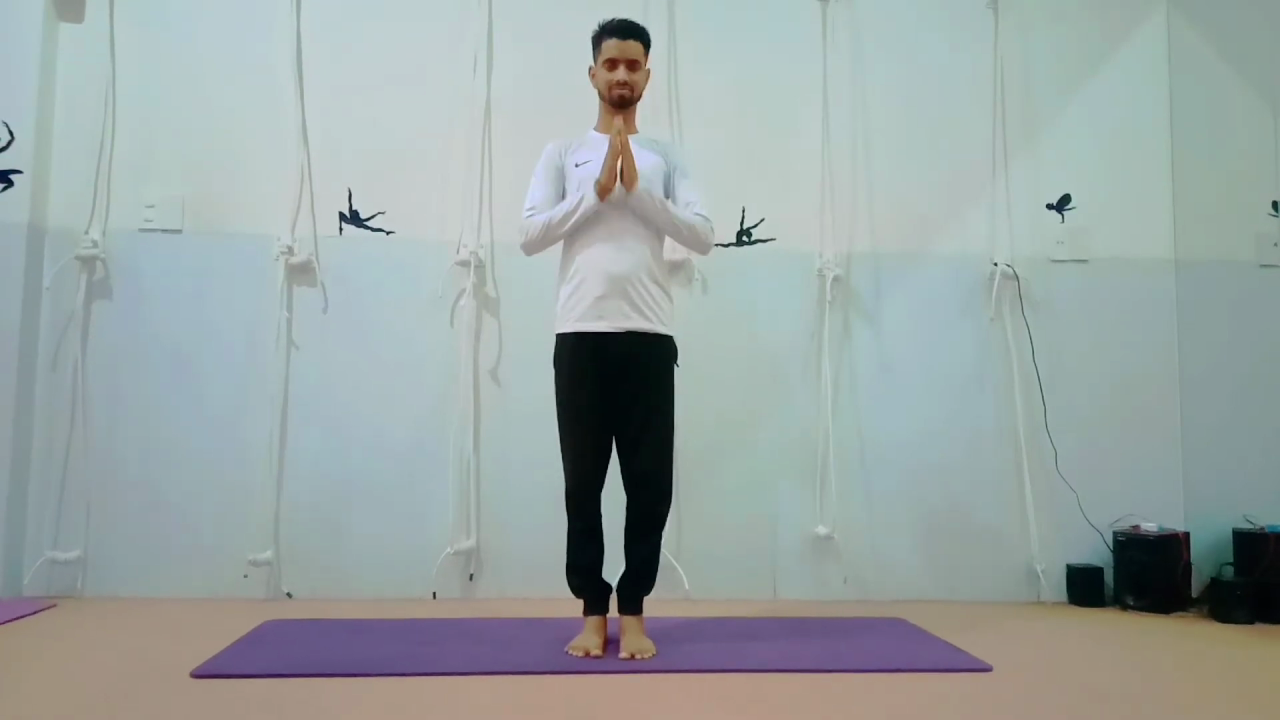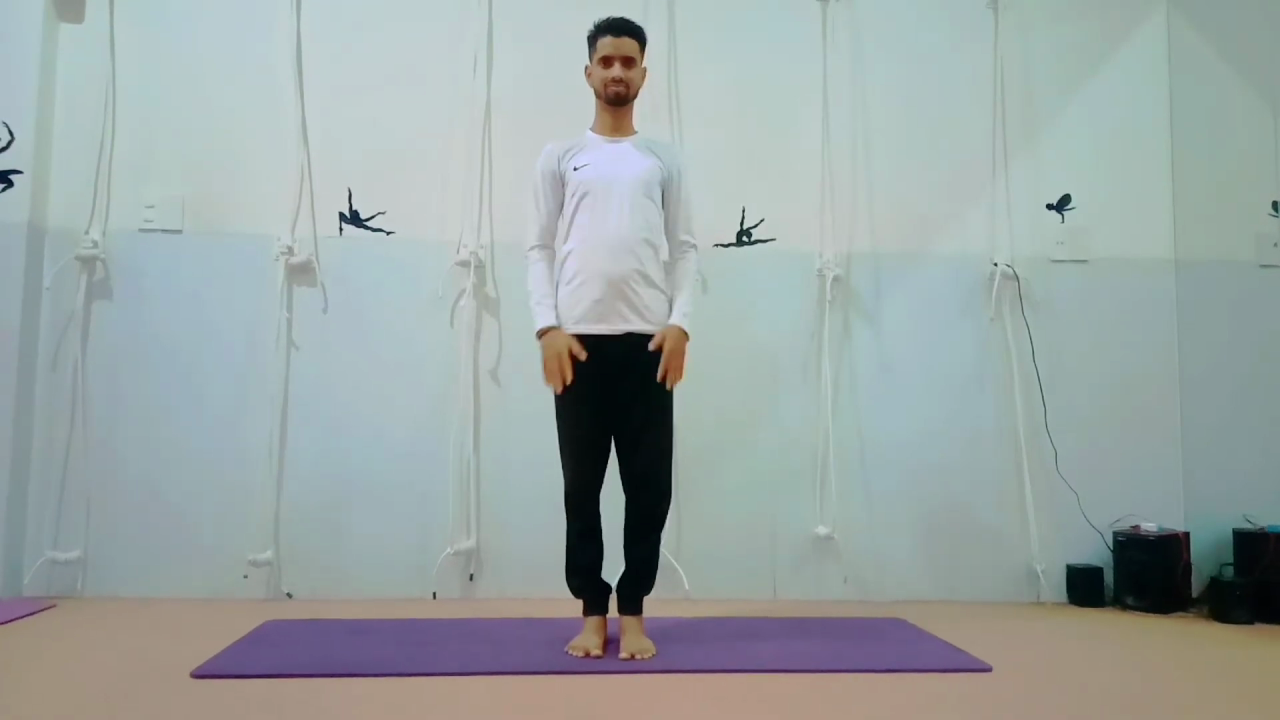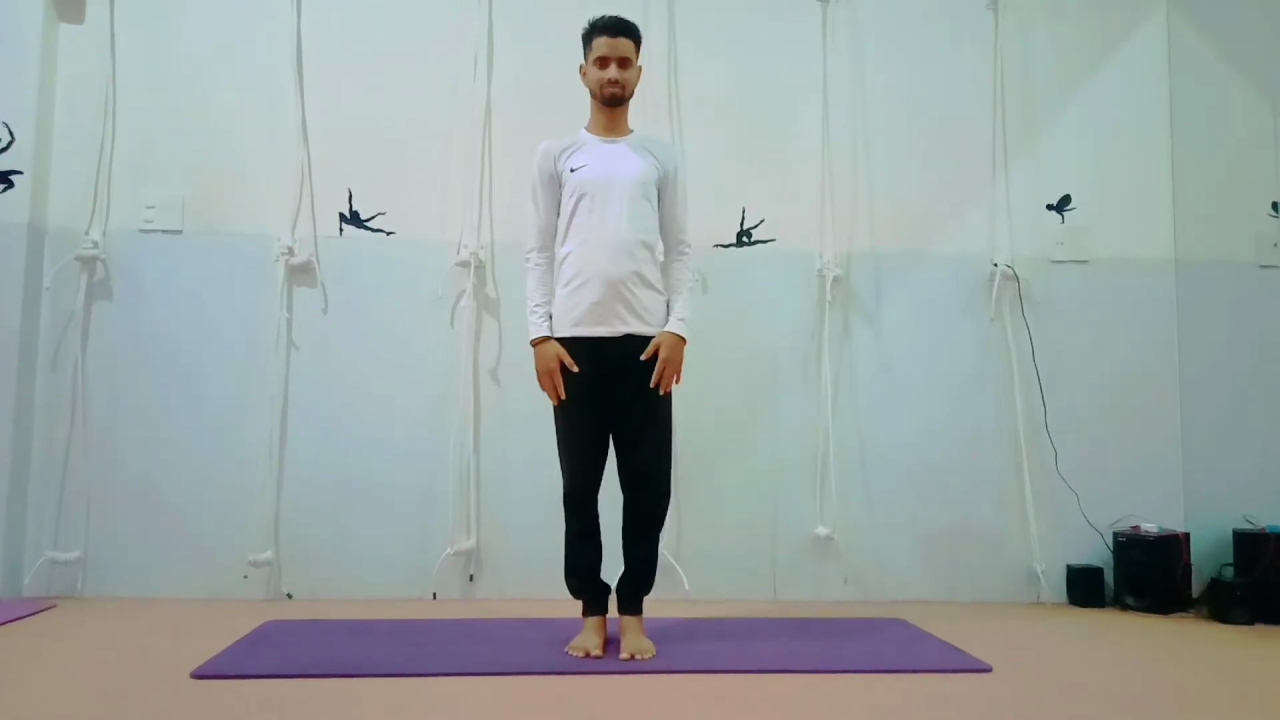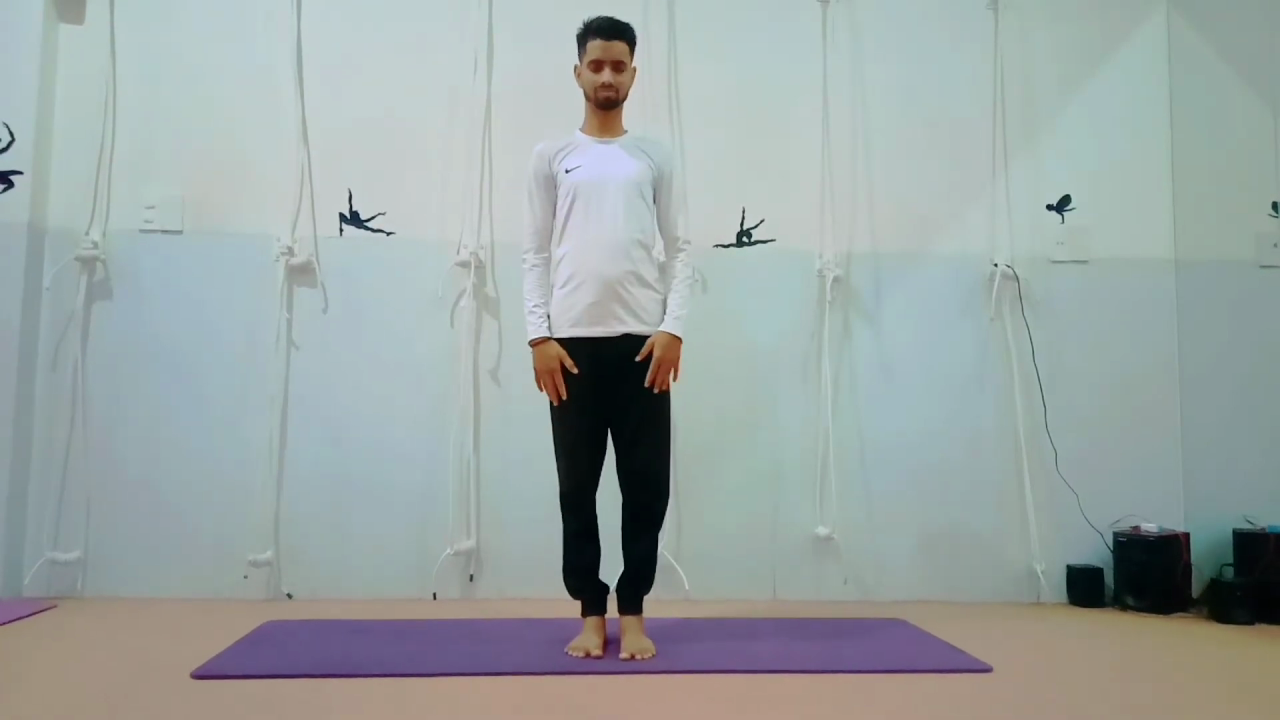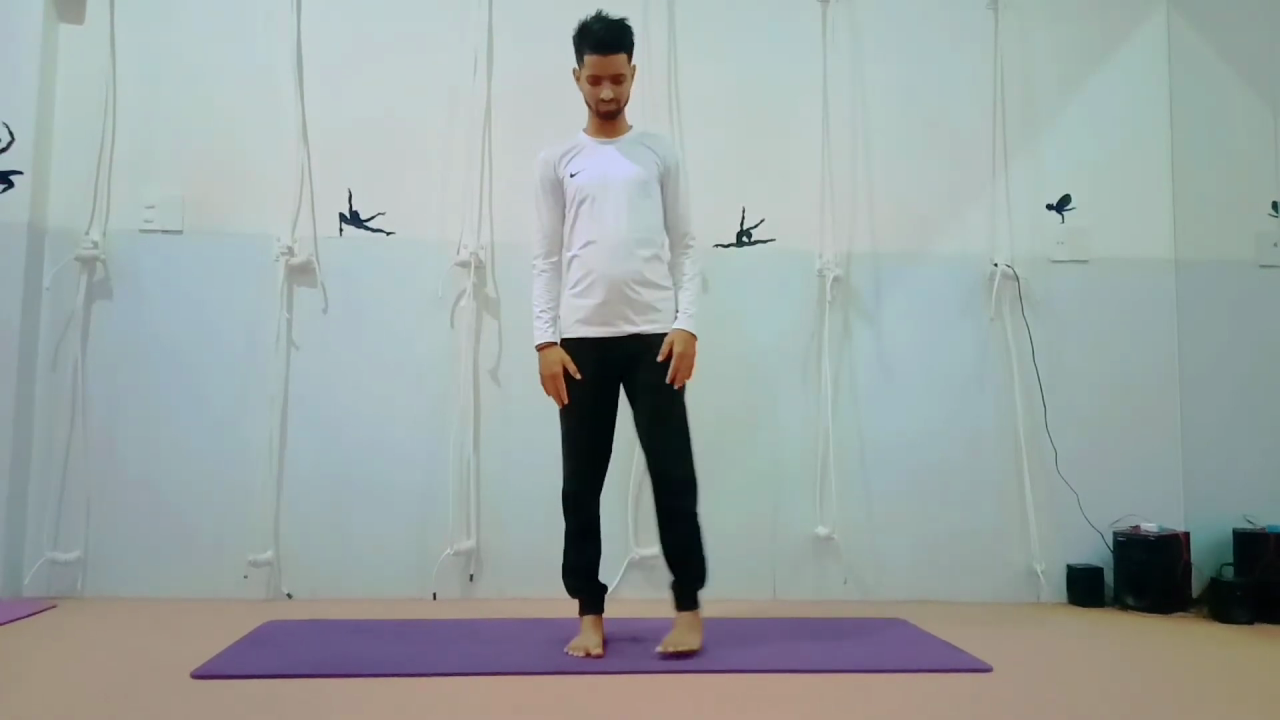
dt=0.4s
person 1, frame 1
left shoulder: (667, 158)
right shoulder: (561, 154)
left elbow: (703, 235)
right elbow: (531, 234)
left wrist: (641, 188)
right wrist: (595, 189)
left hip: (648, 336)
right hip: (580, 335)
left knee: (649, 481)
right knee: (582, 481)
left ankle: (632, 612)
right ankle: (592, 610)
person 1, frame 2
left shoulder: (664, 159)
right shoulder: (560, 156)
left elbow: (683, 249)
right elbow: (540, 249)
left wrist: (679, 323)
right wrist: (548, 326)
left hip: (646, 339)
right hip: (580, 339)
left knee: (648, 482)
right knee: (582, 483)
left ankle: (632, 612)
right ankle: (592, 611)
person 1, frame 3
left shoulder: (661, 158)
right shoulder: (557, 155)
left elbow: (678, 251)
right elbow: (540, 253)
left wrist: (677, 328)
right wrist: (541, 334)
left hip: (645, 340)
right hip: (576, 340)
left knee: (647, 483)
right knee: (581, 483)
left ankle: (632, 613)
right ankle: (592, 612)
person 1, frame 4
left shoulder: (654, 157)
right shoulder: (551, 157)
left elbow: (676, 250)
right elbow: (536, 254)
left wrist: (673, 327)
right wrist: (539, 335)
left hip: (641, 339)
right hip: (573, 340)
left knee: (646, 481)
right knee: (578, 483)
left ankle: (632, 612)
right ankle: (591, 612)
person 1, frame 5
left shoulder: (659, 154)
right shoulder: (558, 161)
left elbow: (684, 246)
right elbow: (546, 258)
left wrist: (687, 324)
right wrist: (546, 339)
left hip: (653, 336)
right hip: (582, 340)
left knee: (673, 472)
right knee: (581, 483)
left ankle: (688, 606)
right ankle: (590, 613)
